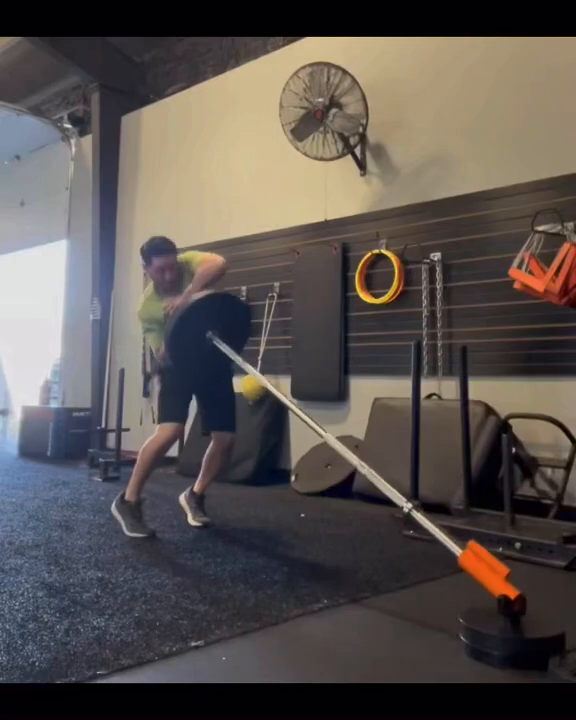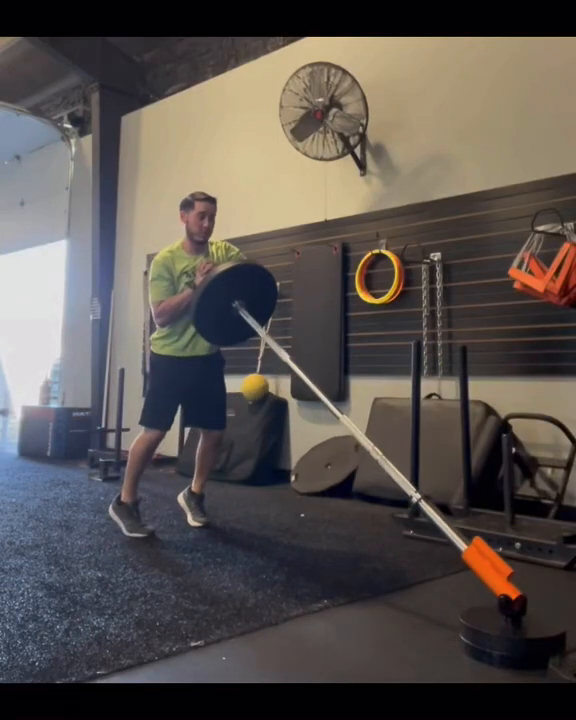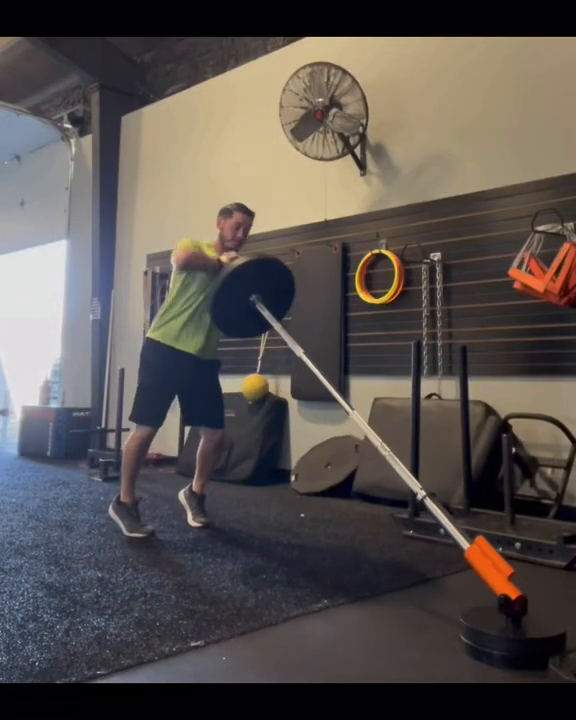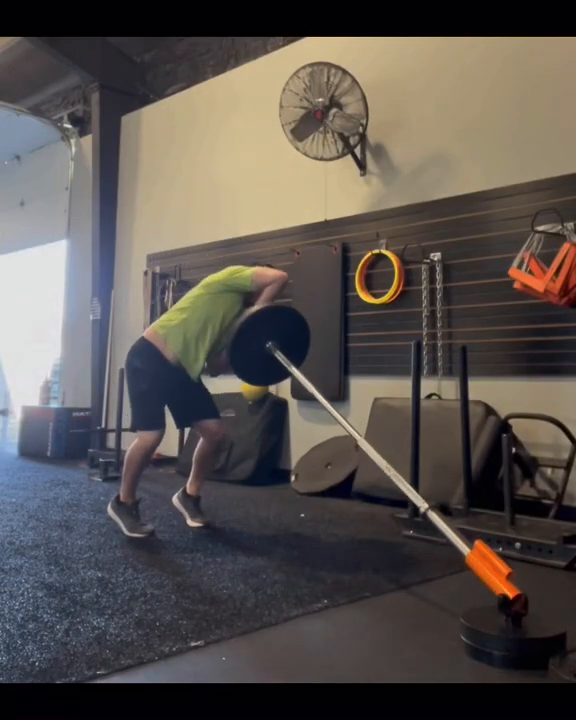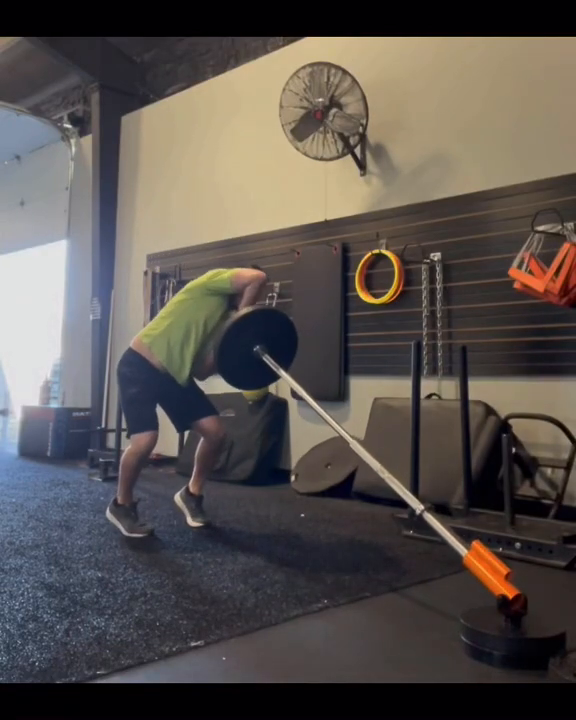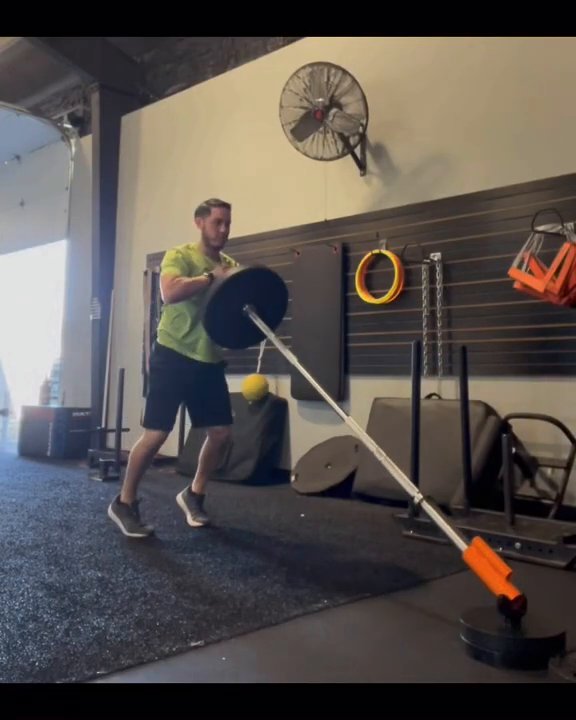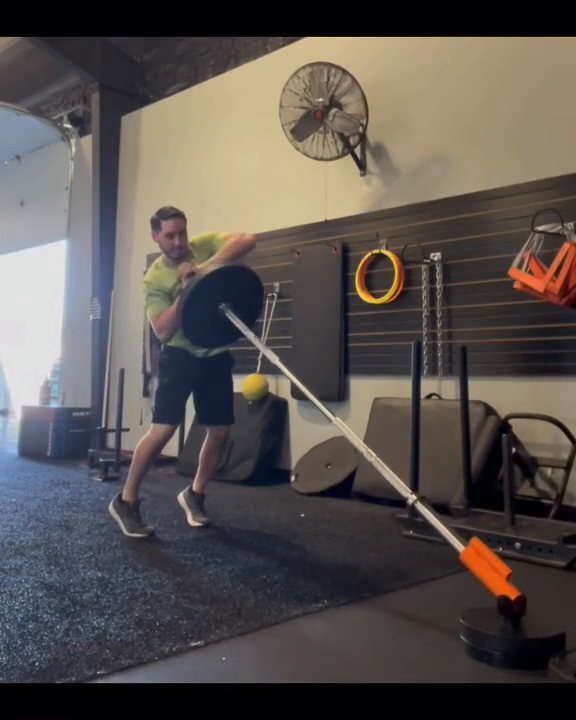
dt=0.7s
person 1, frame 1
left shoulder: (188, 264)
right shoulder: (148, 308)
left elbow: (218, 264)
right elbow: (164, 357)
left wrist: (186, 297)
left hip: (214, 363)
right hip: (178, 368)
left knee: (225, 438)
right knee: (169, 431)
left ankle: (195, 495)
right ankle: (128, 501)
person 1, frame 2
left shoulder: (225, 252)
right shoulder: (165, 260)
right elbow: (160, 315)
right wrist: (195, 287)
left hip: (208, 358)
right hip: (170, 358)
left knee: (214, 432)
right knee: (153, 432)
left ankle: (193, 495)
right ankle: (124, 502)
person 1, frame 3
right shoulder: (193, 248)
right elbow: (182, 259)
right wrist: (219, 264)
left hip: (202, 358)
right hip: (165, 350)
left knee: (215, 433)
right knee: (146, 428)
left ankle: (195, 494)
right ankle: (124, 502)
person 1, frame 4
left shoulder: (234, 316)
right shoulder: (232, 277)
left elbow: (215, 367)
right elbow: (279, 277)
left hip: (182, 369)
right hip: (150, 358)
left knee: (214, 432)
right knee: (150, 435)
left ankle: (189, 496)
right ankle: (123, 503)
person 1, frame 5
left shoulder: (222, 319)
right shoulder: (212, 282)
left elbow: (201, 371)
right elbow: (257, 277)
left hip: (175, 375)
right hip: (140, 366)
left knee: (215, 432)
right knee: (144, 440)
left ankle: (191, 495)
right ankle: (121, 506)
person 1, frame 6
left shoulder: (231, 266)
right shoulder: (179, 255)
right elbow: (170, 293)
right wrist: (211, 277)
left hip: (210, 360)
right hip: (173, 356)
left knee: (221, 433)
right knee: (156, 434)
left ankle: (193, 495)
right ankle: (124, 503)
person 1, frame 7
left shoulder: (204, 245)
right shoulder: (154, 278)
left elbow: (247, 240)
right elbow: (163, 332)
left wrist: (206, 266)
right wrist: (183, 292)
left hip: (217, 355)
right hip: (181, 355)
left knee: (220, 431)
right knee: (162, 430)
left ankle: (194, 495)
right ankle: (125, 501)
